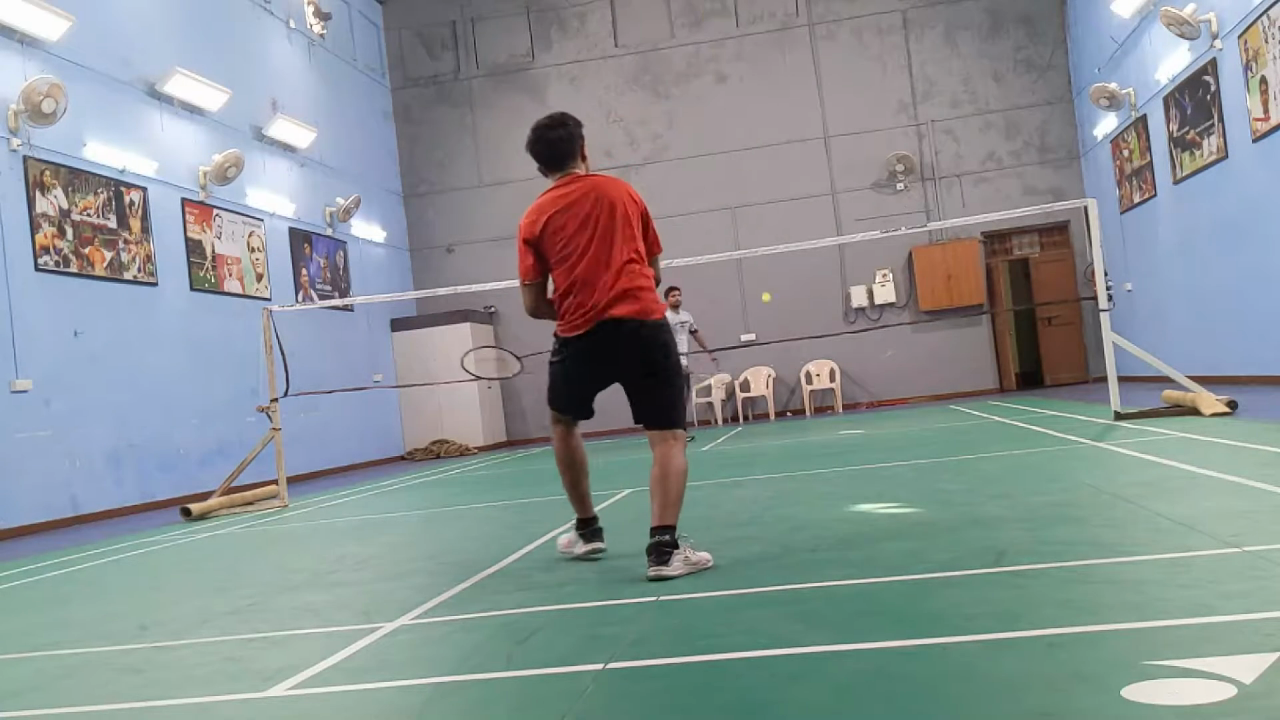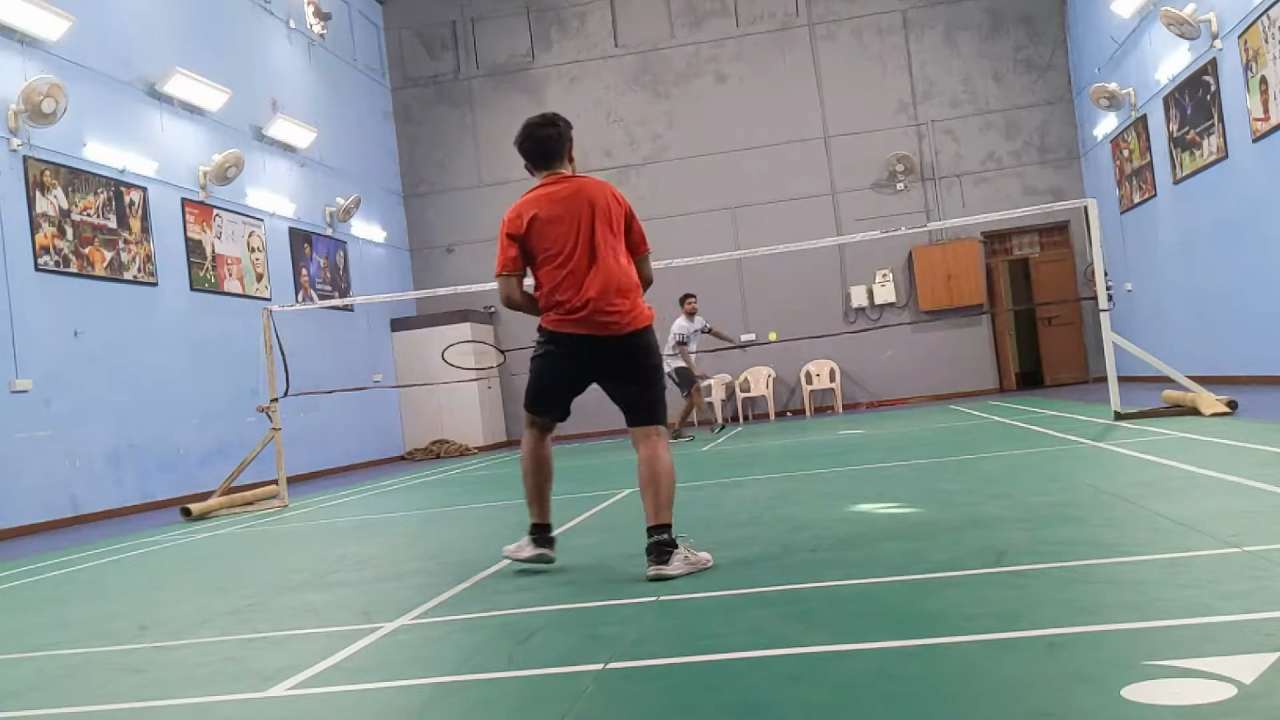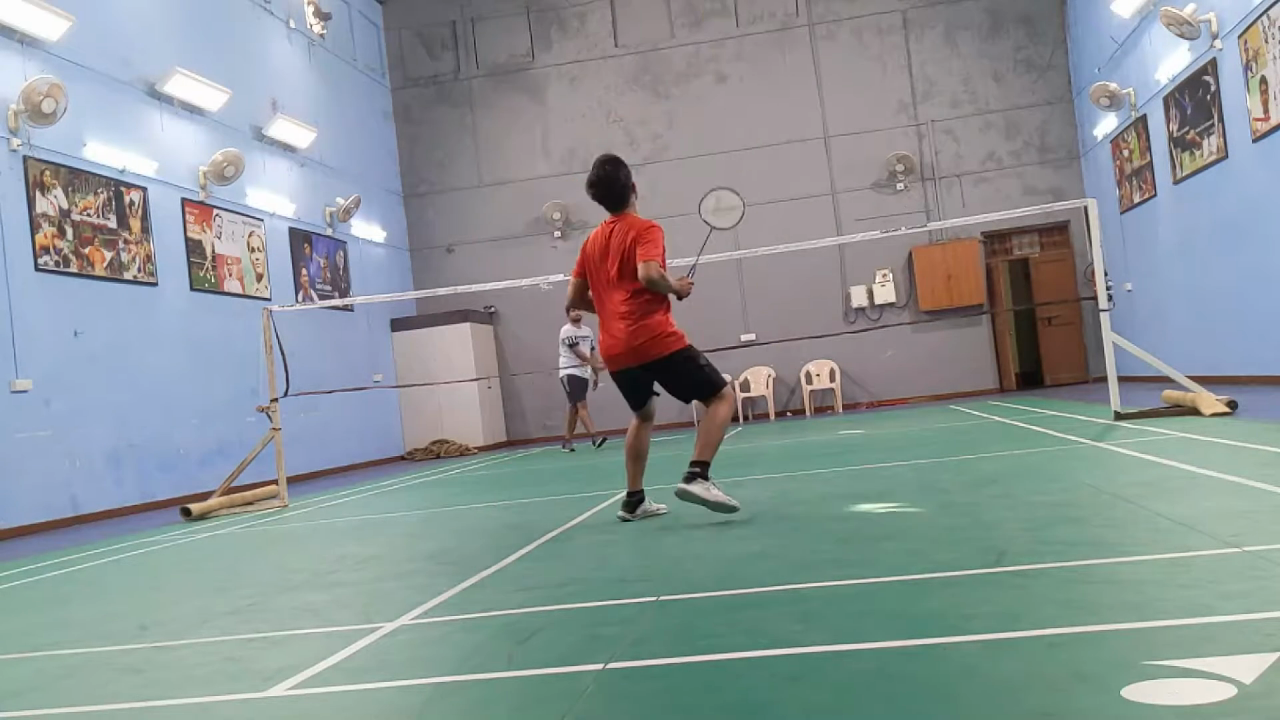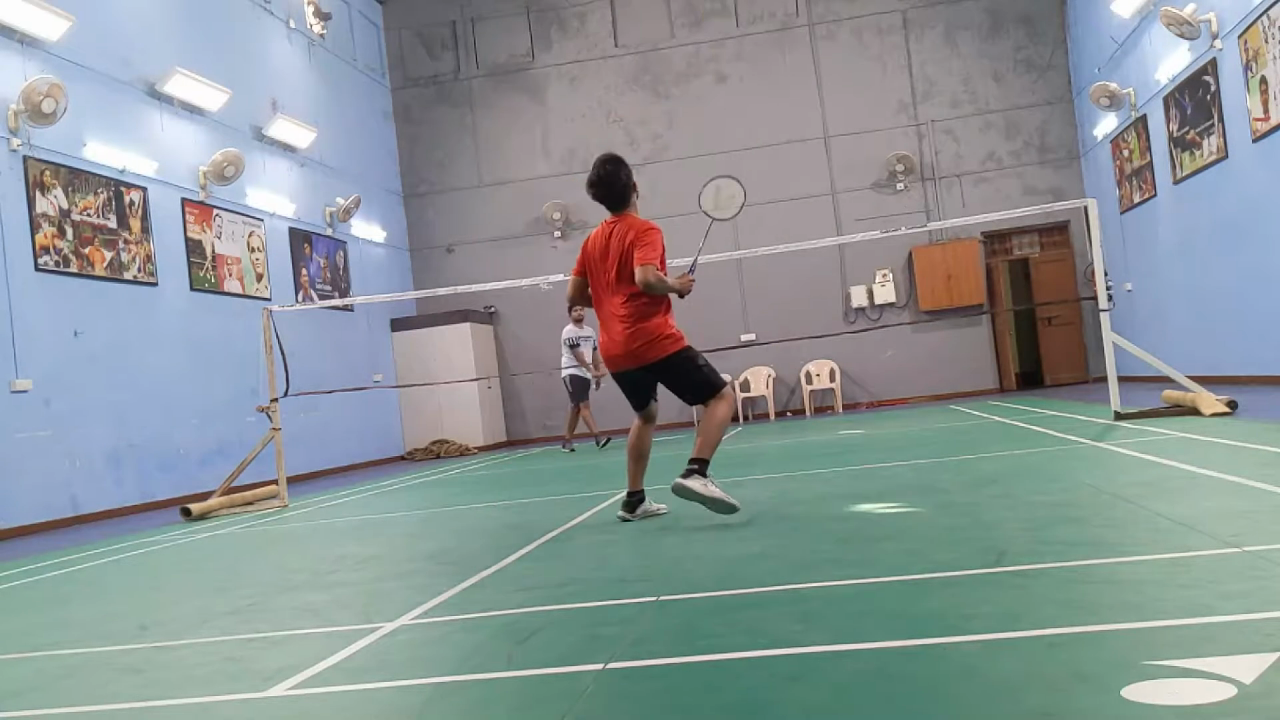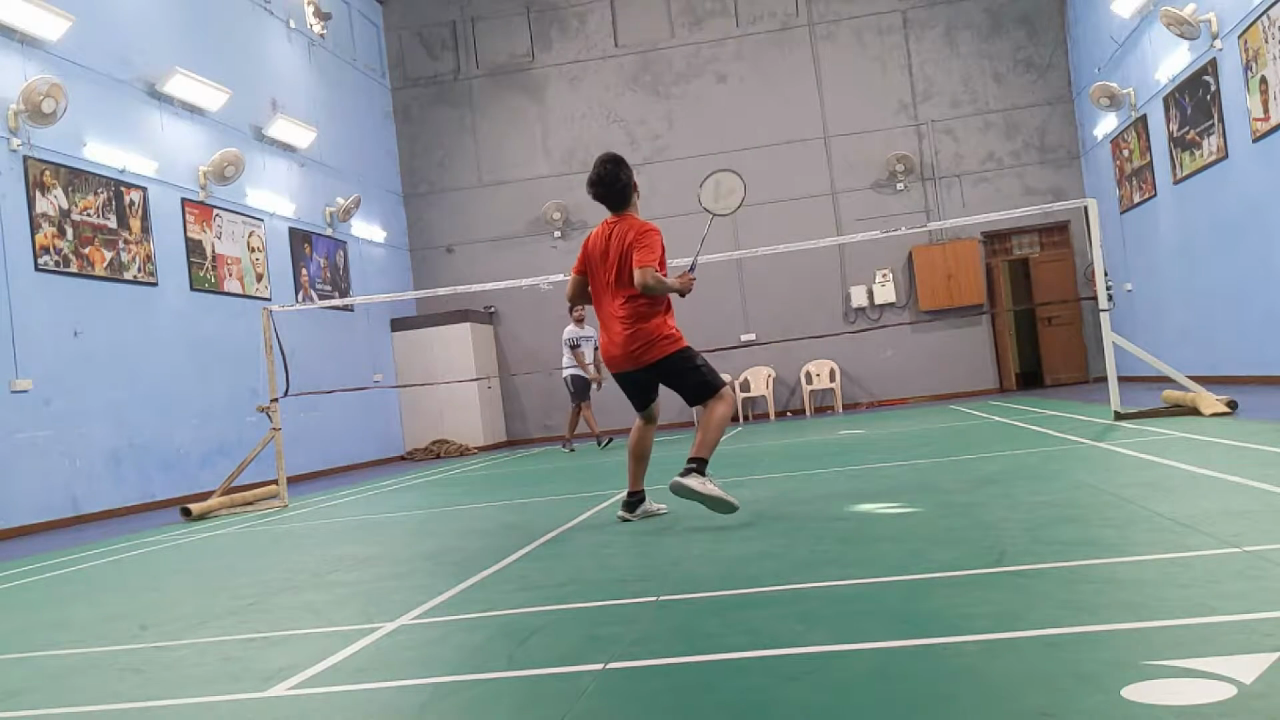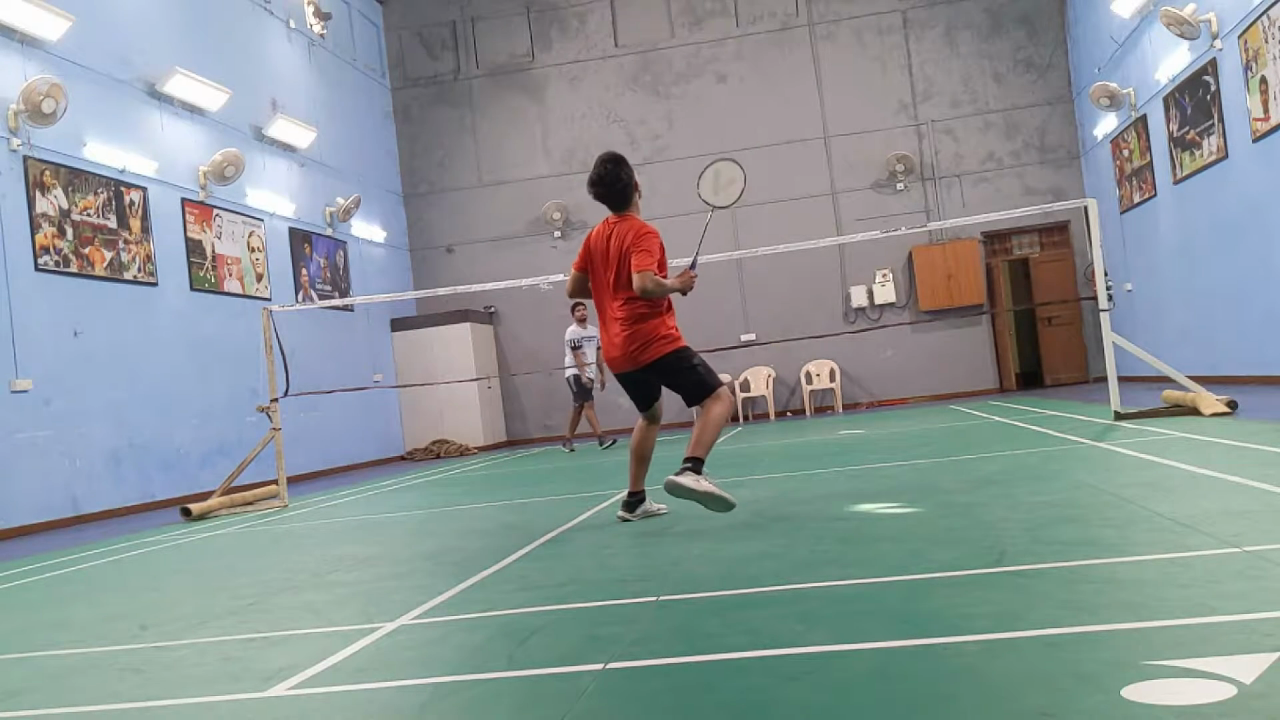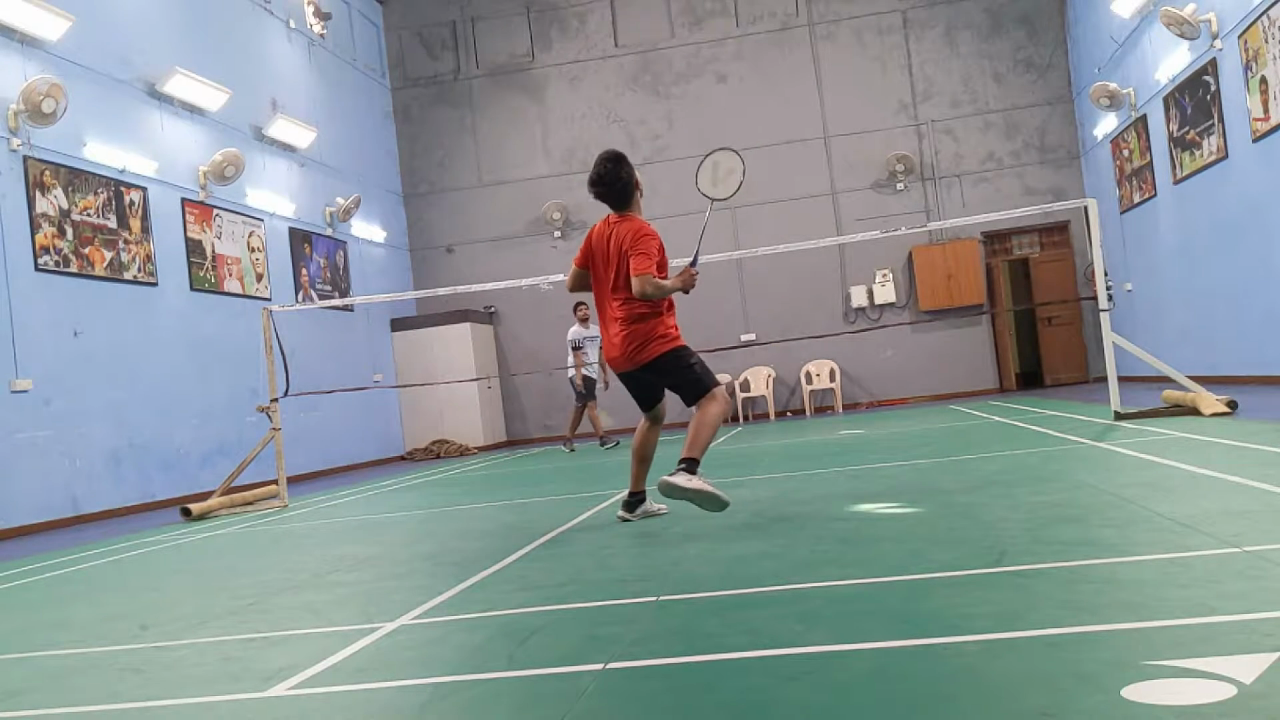
dt=0.1s
person 1, frame 1
left shoulder: (533, 221)
right shoulder: (620, 192)
left elbow: (534, 306)
right elbow: (653, 270)
left hip: (580, 334)
right hip: (642, 322)
left knee: (563, 425)
right knee: (667, 437)
left ankle: (587, 529)
right ankle: (664, 546)
person 1, frame 2
left shoulder: (520, 214)
right shoulder: (608, 194)
left elbow: (509, 294)
right elbow: (645, 273)
left hip: (564, 336)
right hip: (625, 327)
left knee: (537, 428)
right knee: (650, 434)
left ankle: (540, 536)
right ankle: (663, 547)
person 1, frame 3
left shoulder: (591, 241)
right shoulder: (645, 230)
left elbow: (576, 299)
right elbow: (649, 275)
right wrist: (674, 289)
left hip: (616, 351)
right hip: (658, 340)
left knee: (644, 415)
right knee: (721, 399)
left ankle: (632, 501)
right ankle: (697, 477)
person 1, frame 4
left shoulder: (593, 239)
right shoulder: (644, 230)
left elbow: (575, 296)
right elbow: (647, 278)
right wrist: (677, 285)
left hip: (615, 352)
right hip: (655, 342)
left knee: (646, 414)
right knee: (721, 397)
left ankle: (634, 500)
right ankle: (696, 473)
person 1, frame 5
left shoulder: (593, 239)
right shoulder: (643, 231)
left elbow: (574, 294)
right elbow: (645, 281)
right wrist: (677, 285)
left hip: (616, 353)
right hip: (655, 343)
left knee: (648, 415)
right knee: (720, 397)
left ankle: (634, 500)
right ankle: (694, 471)
person 1, frame 6
left shoulder: (596, 235)
right shoulder: (642, 233)
left elbow: (573, 288)
right elbow: (645, 285)
right wrist: (678, 283)
left hip: (618, 352)
right hip: (654, 342)
left knee: (650, 415)
right knee: (718, 398)
left ankle: (634, 500)
right ankle: (690, 472)
person 1, frame 7
left shoulder: (597, 232)
right shoulder: (642, 234)
left elbow: (574, 283)
right elbow: (644, 288)
right wrist: (678, 282)
left hip: (619, 350)
right hip: (654, 342)
left knee: (654, 416)
right knee: (714, 399)
left ankle: (634, 500)
right ankle: (686, 472)
